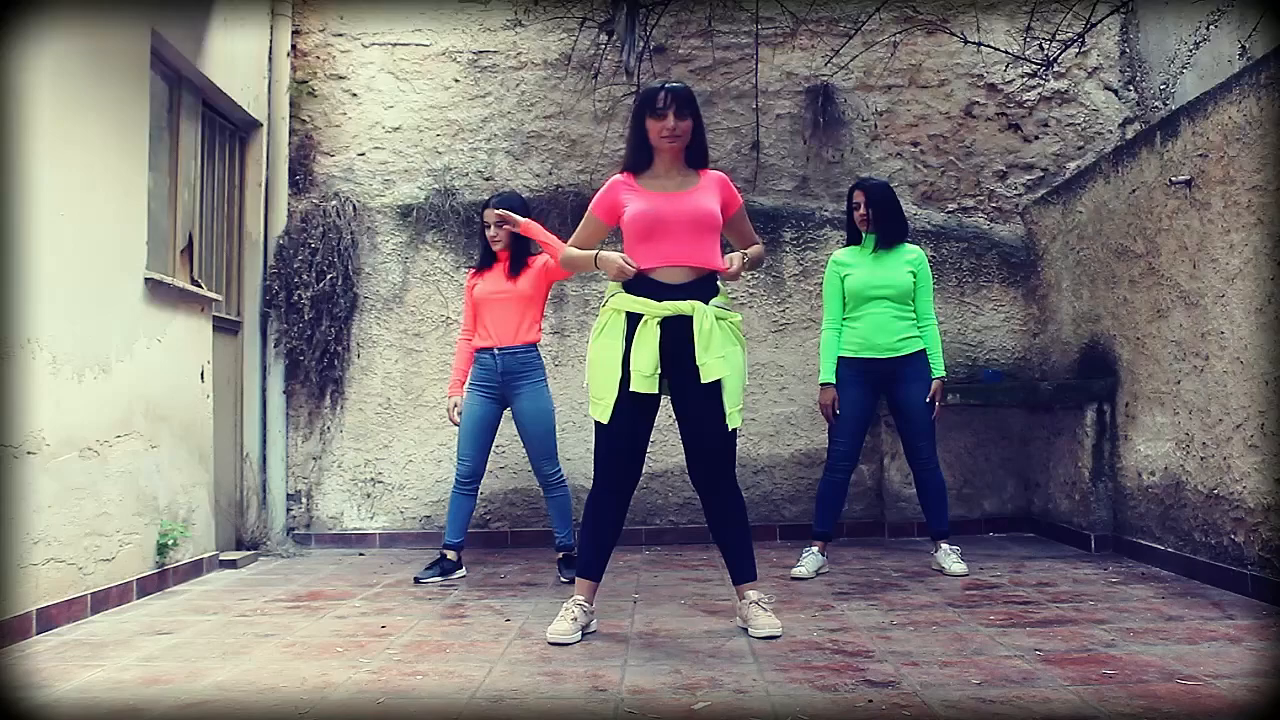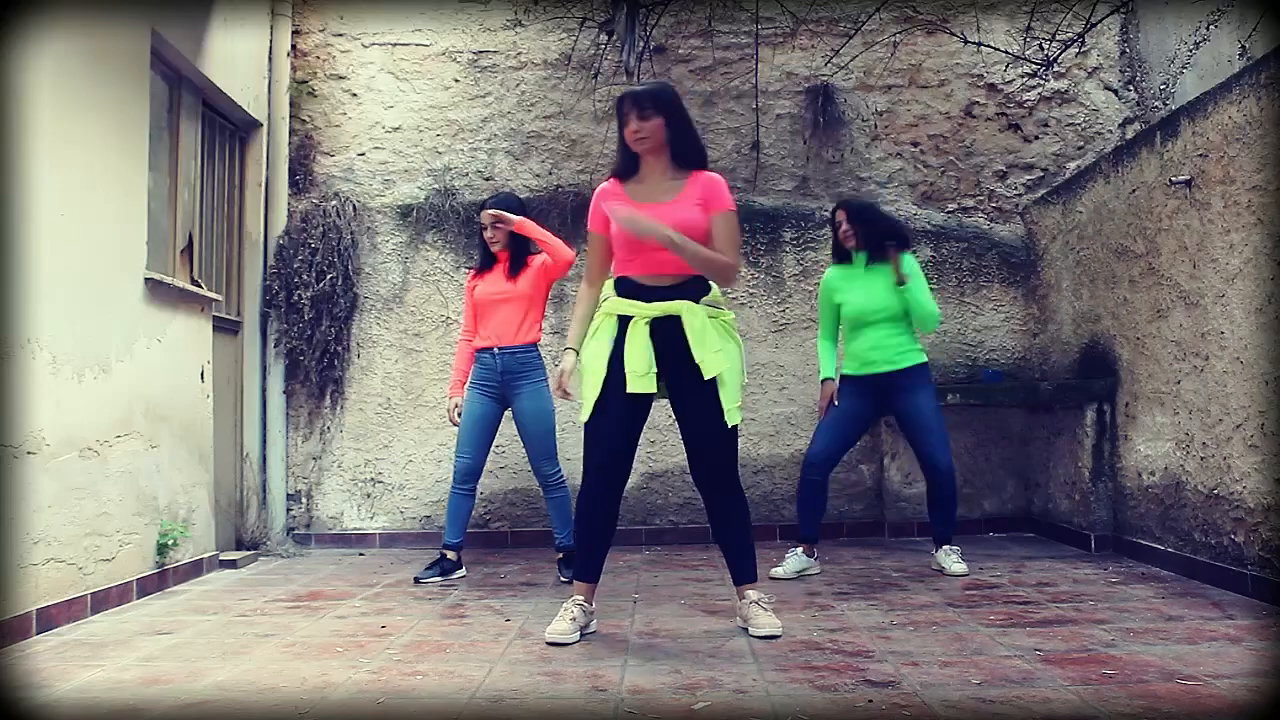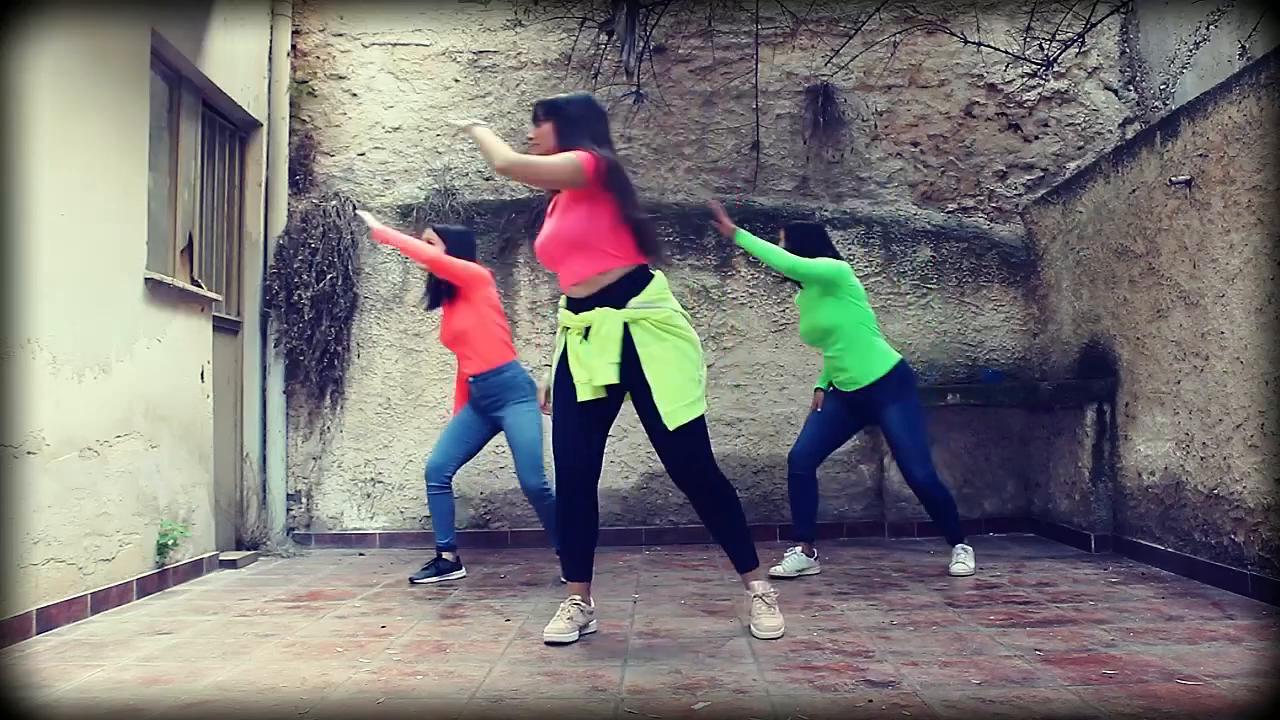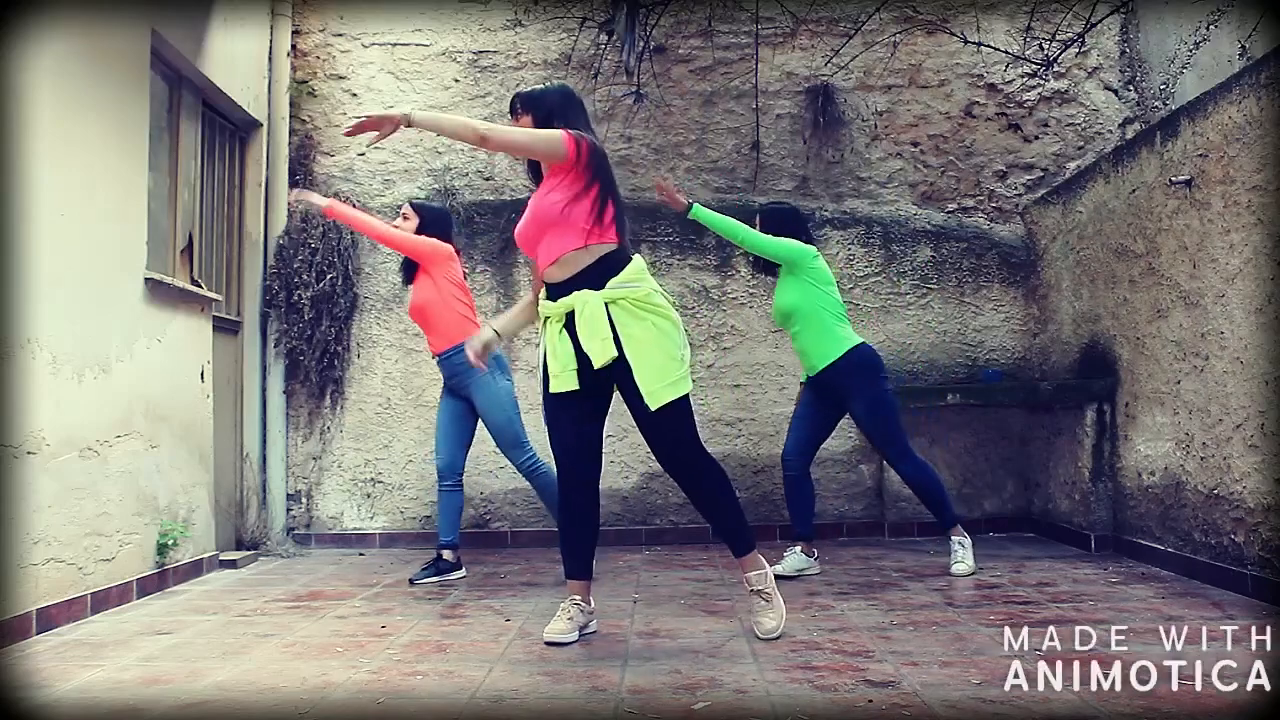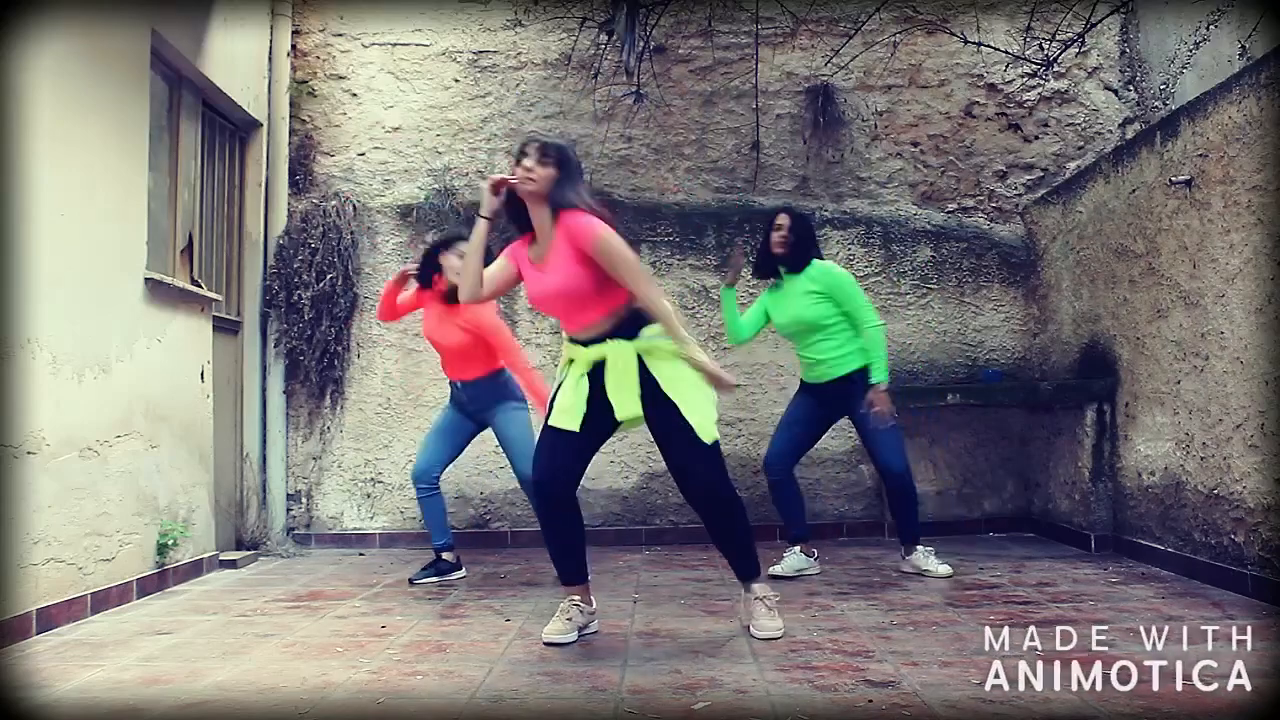
dt=0.4s
person 1, frame 1
left shoulder: (717, 185)
right shoulder: (620, 188)
left elbow: (754, 246)
right elbow: (568, 254)
left wrist: (740, 260)
right wrist: (602, 259)
left hip: (701, 329)
right hip: (633, 328)
left knee: (715, 469)
right knee: (614, 470)
left ankle: (748, 594)
right ankle: (582, 600)
person 1, frame 2
left shoulder: (708, 186)
right shoulder: (609, 194)
left elbow: (728, 267)
right elbow: (592, 280)
left wrist: (665, 236)
right wrist: (572, 349)
left hip: (694, 331)
right hip: (625, 330)
left knee: (716, 470)
right knee: (602, 470)
left ankle: (749, 596)
right ankle: (581, 601)
person 1, frame 3
left shoulder: (591, 166)
right shoulder: (557, 205)
left elbow: (508, 163)
left wrist: (480, 130)
right wrist: (555, 365)
left hip: (640, 329)
right hip: (584, 339)
left knee: (692, 466)
right knee: (572, 476)
left ankle: (755, 585)
right ankle: (578, 601)
person 1, frame 4
left shoulder: (575, 150)
right shoulder: (541, 197)
left elbow: (480, 133)
left wrist: (406, 117)
right wrist: (494, 331)
left hip: (621, 313)
right hip: (567, 330)
left knee: (680, 451)
right knee: (574, 471)
left ankle: (754, 570)
right ankle: (578, 601)
person 1, frame 5
left shoulder: (582, 225)
right shoulder: (521, 251)
left elbow: (645, 285)
right elbow: (470, 294)
left wrist: (693, 352)
right wrist: (484, 217)
left hip: (649, 357)
right hip: (588, 368)
left knee: (705, 480)
right knee: (549, 481)
left ankle: (756, 590)
right ankle: (579, 602)
person 2, frame 1
left shoulder: (913, 256)
right shoulder: (841, 260)
left elbow: (927, 319)
right elbow: (831, 323)
left wrist: (938, 373)
right wrist: (827, 379)
left hip: (908, 365)
right hip: (855, 368)
left knee: (924, 458)
right knee: (840, 459)
left ankle: (942, 546)
right ankle: (818, 549)
person 2, frame 2
left shoulder: (905, 264)
right shoulder: (834, 278)
left elbow: (929, 322)
right elbow: (826, 337)
left wrist: (901, 278)
right wrist: (828, 378)
left hip: (909, 377)
right hip: (857, 384)
left knee: (939, 464)
right knee: (816, 460)
left ankle: (944, 547)
right ankle: (805, 551)
person 2, frame 3
left shoulder: (835, 271)
right shoulder: (804, 297)
left elbow: (791, 265)
left wrist: (735, 234)
right wrist: (822, 386)
left hip: (889, 385)
right hip: (845, 394)
left knee: (920, 475)
right knee: (800, 461)
left ankle: (959, 545)
right ankle: (804, 552)
person 2, frame 4
left shoulder: (802, 254)
right shoulder: (789, 276)
left elbow: (745, 236)
left wrist: (689, 208)
right wrist: (805, 380)
left hip: (855, 369)
right hip: (823, 381)
left knee: (900, 457)
right knee: (793, 461)
left ankle: (957, 535)
right ankle: (805, 551)
person 2, frame 5
left shoulder: (827, 273)
right shoulder: (773, 292)
left elbow: (871, 325)
right elbow: (740, 335)
left wrist: (879, 384)
right wrist: (729, 287)
left hip: (859, 381)
right hip: (815, 389)
left knee: (894, 468)
right knee: (776, 464)
left ankle: (913, 550)
right ankle: (803, 552)
person 3, frame 1
left shoulder: (539, 267)
right shoulder: (477, 275)
right elbow: (467, 335)
right wrist: (455, 387)
left hip: (526, 371)
right hip: (484, 374)
left knee: (547, 470)
right knee: (466, 472)
left ankle: (567, 553)
right ankle: (451, 557)
person 3, frame 2
left shoulder: (537, 266)
right shoulder: (477, 277)
left elbow: (567, 258)
right elbow: (467, 335)
left wrist: (521, 224)
right wrist: (456, 388)
left hip: (525, 370)
right hip: (484, 374)
left knee: (547, 470)
right knee: (465, 470)
left ankle: (567, 553)
right ankle: (451, 557)
person 3, frame 3
left shoulder: (476, 279)
right shoulder: (449, 301)
left elbow: (422, 255)
left wrist: (380, 230)
right wrist: (457, 415)
left hip: (511, 391)
right hip: (476, 400)
left knee: (533, 483)
right knee: (437, 470)
right ankle: (448, 558)
person 3, frame 4
left shoulder: (440, 252)
right shoulder: (423, 274)
left elbow: (381, 231)
left wrist: (326, 204)
left hip: (478, 368)
right hip: (454, 377)
left knee: (523, 458)
right knee: (447, 469)
right ankle: (449, 557)
person 3, frame 5
left shoulder: (477, 305)
right shoulder: (428, 291)
left elbow: (517, 358)
right elbow: (387, 313)
left wrist: (550, 410)
right wrist: (398, 280)
left hip: (499, 396)
right hip: (463, 400)
left knee: (530, 474)
right knee: (423, 473)
right ankle: (447, 559)
